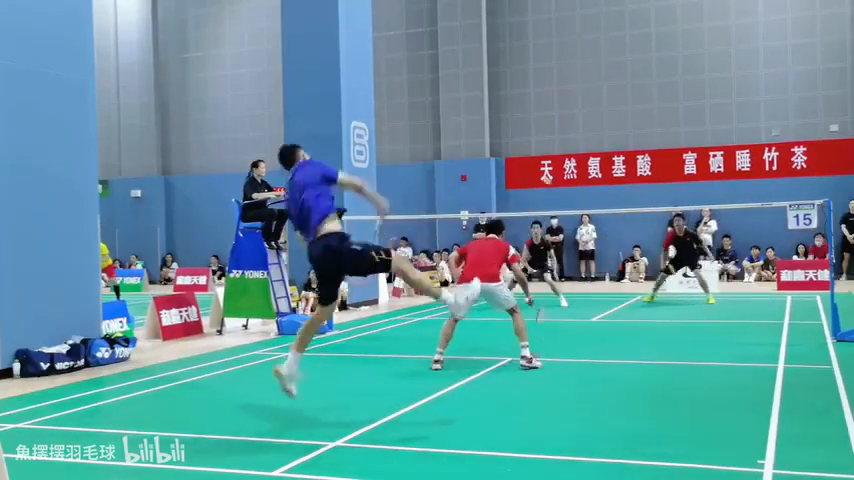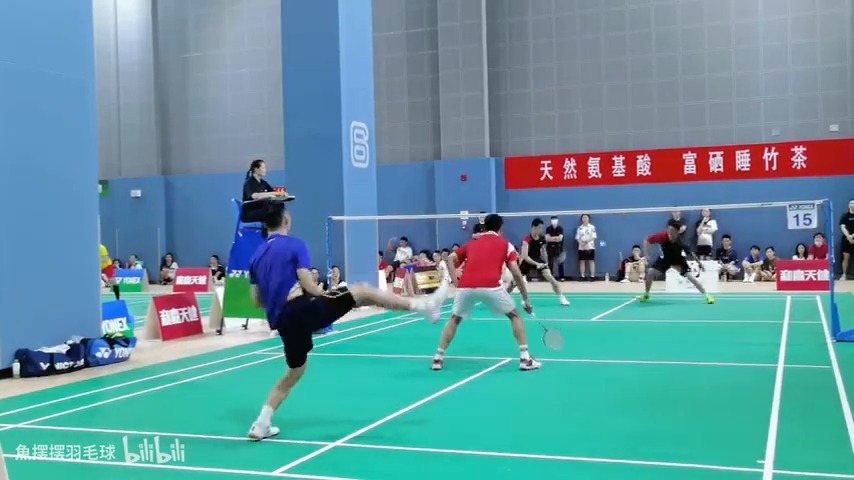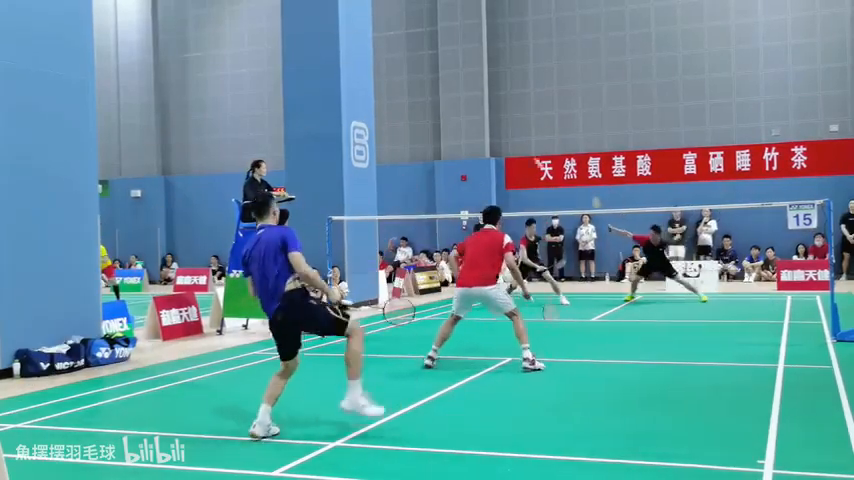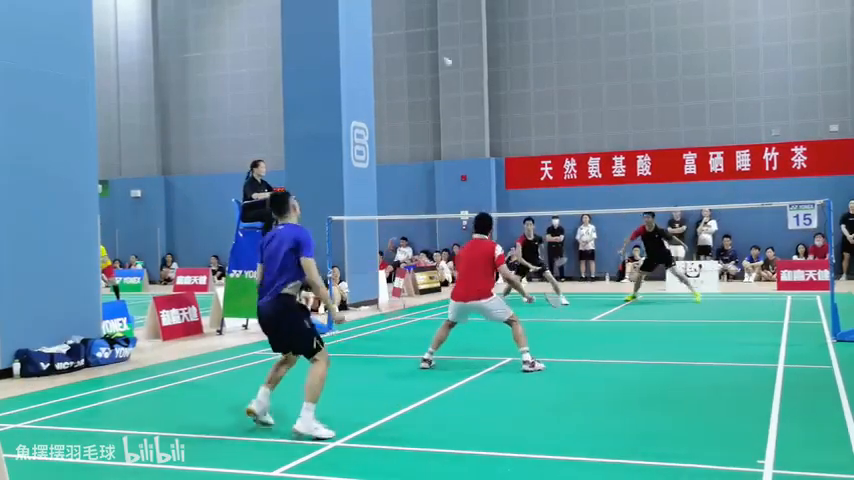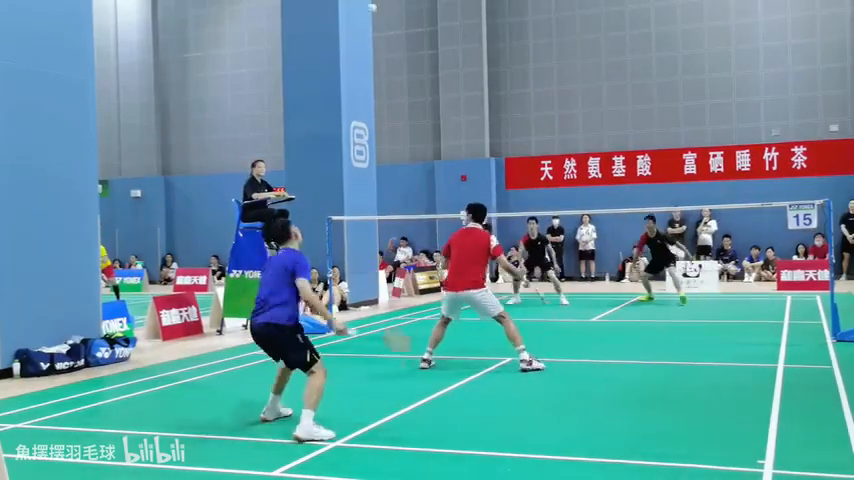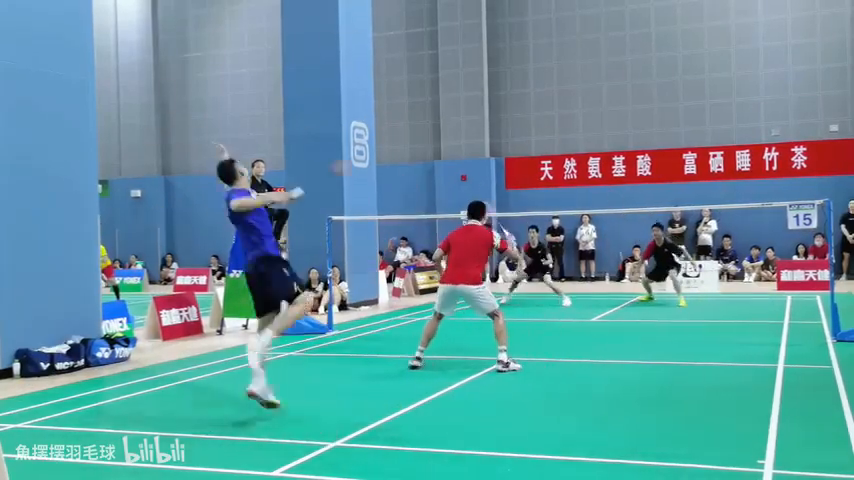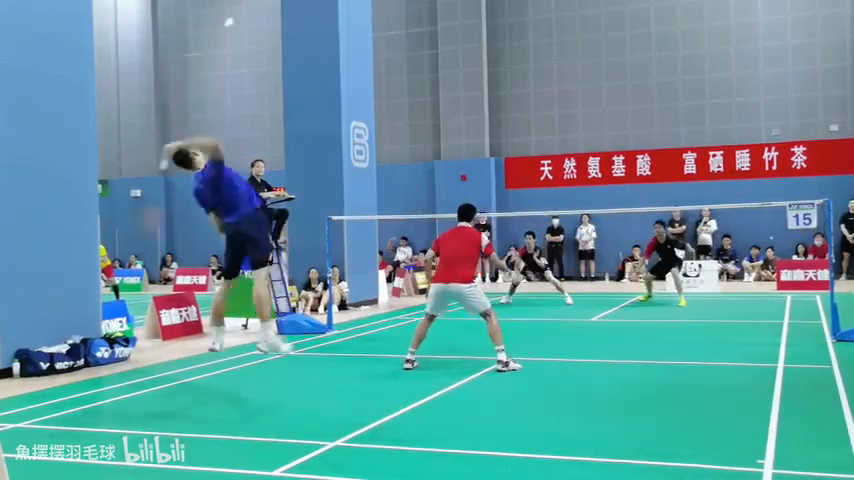
dt=0.2s
person 1, frame 1
left shoulder: (291, 196)
right shoulder: (313, 168)
right elbow: (353, 182)
right wrist: (377, 200)
left hip: (318, 252)
right hip: (334, 245)
left knee: (323, 311)
right knee: (398, 262)
person 1, frame 2
left shoulder: (257, 255)
right shoulder: (294, 245)
left elbow: (256, 299)
right elbow: (309, 286)
right wrist: (327, 297)
left hip: (283, 320)
right hip: (303, 308)
left knee: (294, 372)
right knee: (363, 292)
left ankle: (261, 424)
person 1, frame 3
left shoulder: (248, 248)
right shoulder: (284, 233)
left elbow: (254, 291)
right elbow: (302, 269)
right wrist: (329, 291)
left hip: (276, 315)
right hip: (297, 303)
left knee: (288, 367)
right knee: (354, 329)
person 1, frame 4
left shoulder: (268, 238)
right shoulder: (300, 234)
right elbow: (312, 276)
right wrist: (332, 308)
left hip: (265, 309)
right hip: (285, 307)
left knee: (289, 357)
right knee: (320, 359)
left ankle: (260, 402)
person 1, frame 5
left shoulder: (271, 262)
right shoulder: (298, 258)
right elbow: (306, 294)
right wrist: (332, 320)
left hip: (258, 325)
right hip: (280, 325)
left knee: (291, 361)
right knee: (317, 371)
left ankle: (272, 408)
right ankle: (307, 426)
person 1, frame 6
left shoulder: (237, 194)
right shoulder: (241, 196)
right elbow: (237, 205)
left wrist: (226, 160)
right wrist: (278, 196)
left hip: (256, 267)
right hip: (267, 262)
left knee: (266, 322)
right knee: (299, 305)
right ankle: (261, 343)
person 1, frame 7
left shoulder: (199, 188)
right shoulder: (214, 170)
right elbow: (213, 145)
right wrist: (183, 144)
left hip: (235, 227)
right hip: (253, 224)
left knee: (226, 284)
right knee: (260, 278)
left ankle: (216, 336)
right ankle: (268, 337)
person 2, frame 1
left shoulder: (472, 244)
right shoulder: (506, 247)
left elbow: (452, 258)
right elbow: (518, 274)
left wrist: (458, 280)
right wrist: (528, 295)
left hip: (466, 283)
right hip: (491, 283)
left knee: (453, 319)
right knee: (515, 312)
left ankle: (437, 358)
right ankle: (526, 356)
person 2, frame 2
left shoulder: (471, 243)
right shoulder: (505, 244)
left elbow: (451, 259)
right elbow: (516, 272)
left wrist: (456, 281)
right wrist: (526, 299)
left hip: (465, 287)
right hip: (490, 287)
left knee: (455, 319)
right knee: (515, 316)
left ankle: (438, 358)
right ankle: (525, 359)
person 2, frame 3
left shoulder: (471, 238)
right shoulder: (503, 238)
left elbow: (452, 258)
right elbow: (511, 264)
right wrist: (524, 288)
left hip: (463, 286)
right hip: (487, 286)
left knee: (453, 319)
right knee: (515, 316)
left ankle: (431, 356)
right ankle: (528, 358)
person 2, frame 4
left shoulder: (463, 249)
right shoulder: (494, 248)
right elbow: (506, 275)
right wrist: (524, 293)
left hip: (459, 298)
right hip: (483, 299)
left knee: (448, 324)
right knee: (514, 322)
left ankle: (427, 358)
right ankle: (527, 360)
person 2, frame 5
left shoulder: (454, 237)
right shoulder: (488, 238)
left elbow: (444, 262)
right elbow: (505, 265)
right wrist: (521, 276)
left hip: (451, 289)
right hip: (475, 290)
left knee: (443, 321)
right knee: (505, 319)
left ankle: (427, 358)
right ankle: (525, 359)
person 2, frame 6
left shoulder: (454, 234)
right shoulder: (490, 234)
left elbow: (436, 258)
right elbow: (514, 256)
left wrist: (443, 275)
right wrist: (513, 246)
left hip: (448, 283)
right hip: (473, 285)
left knee: (436, 317)
right knee: (497, 316)
left ankle: (418, 356)
right ankle: (503, 360)
person 2, frame 7
left shoulder: (445, 235)
right shoulder: (479, 236)
left elbow: (428, 258)
right elbow: (497, 264)
left wrist: (430, 280)
right wrist: (505, 268)
left hip: (440, 283)
right hip: (464, 284)
left knee: (428, 318)
right knee: (490, 315)
left ankle: (410, 358)
right ankle: (502, 359)
